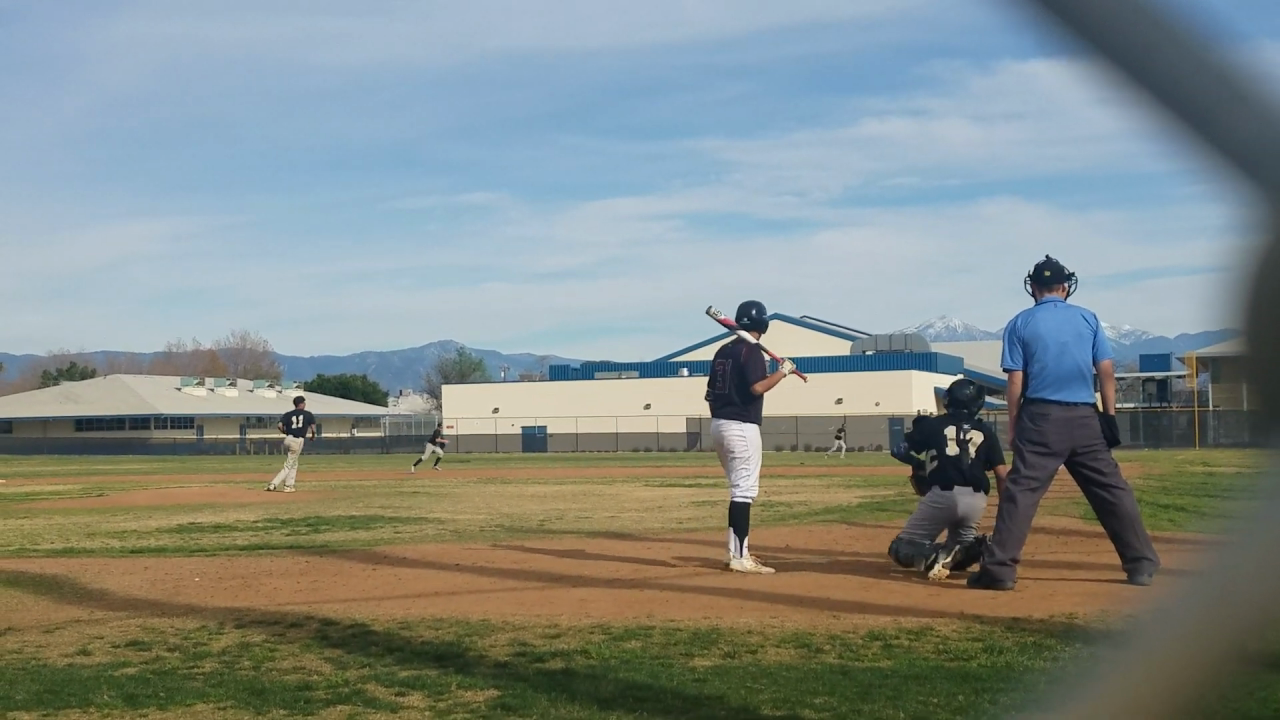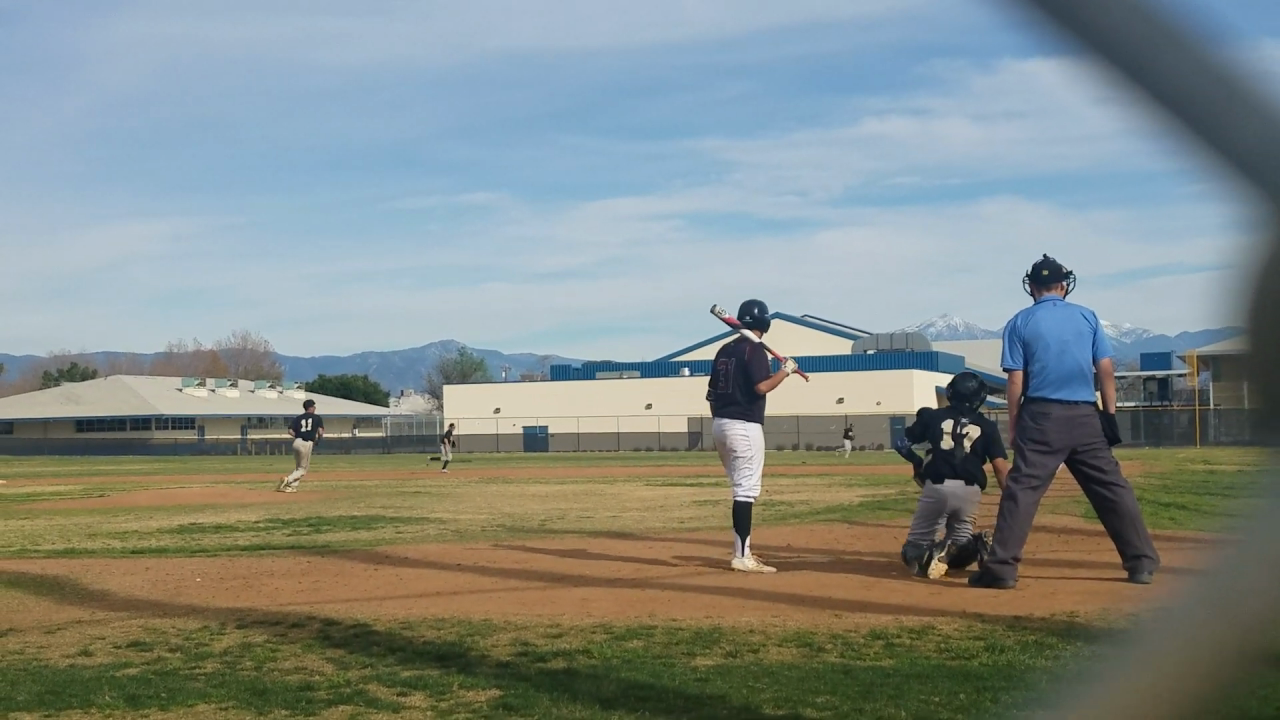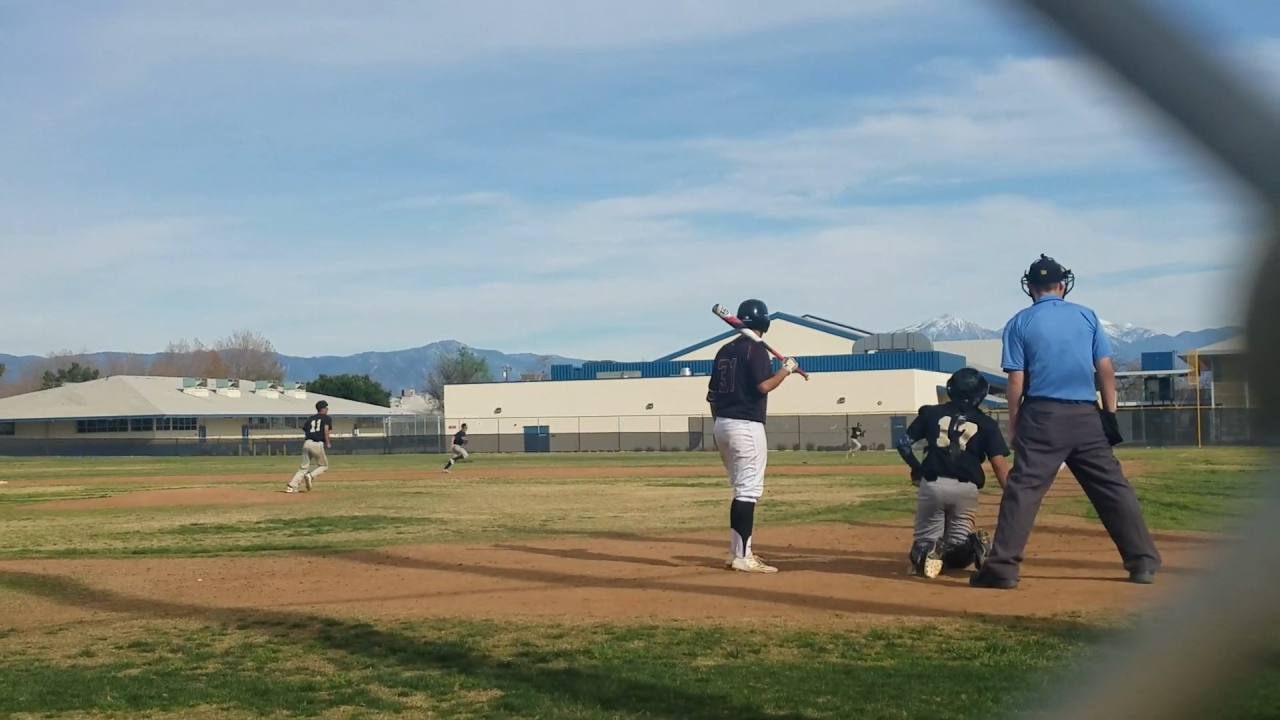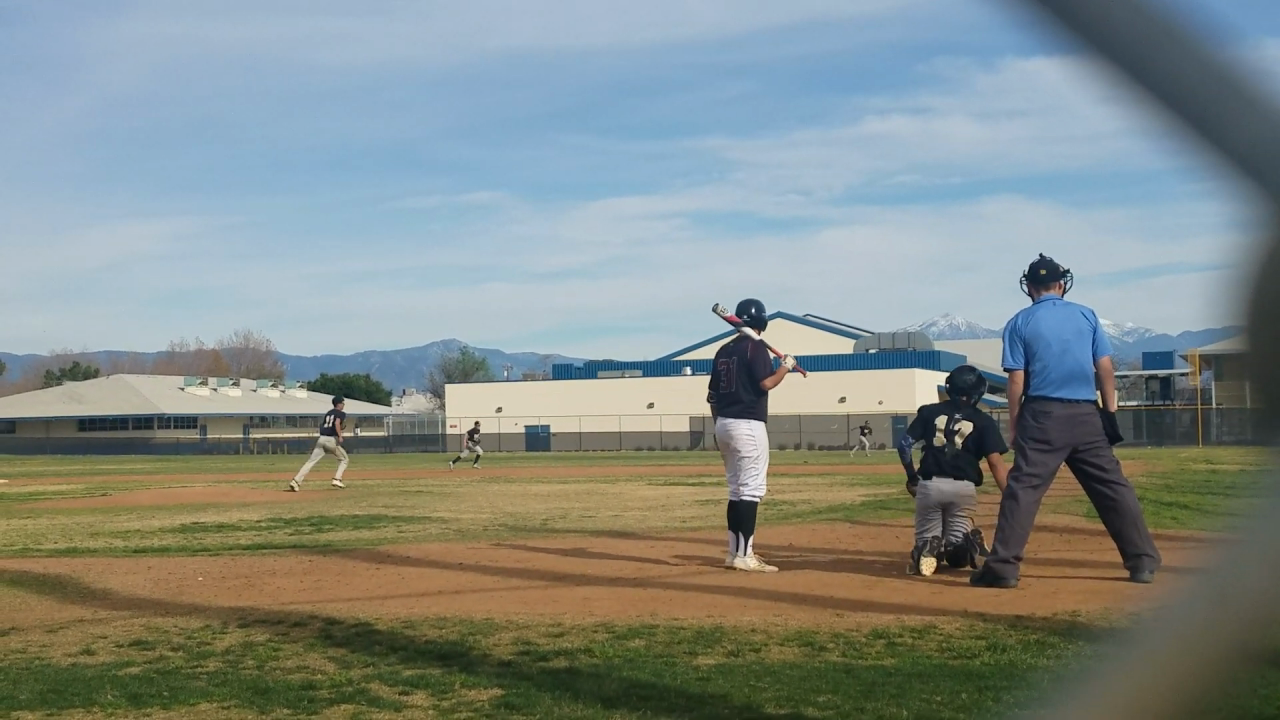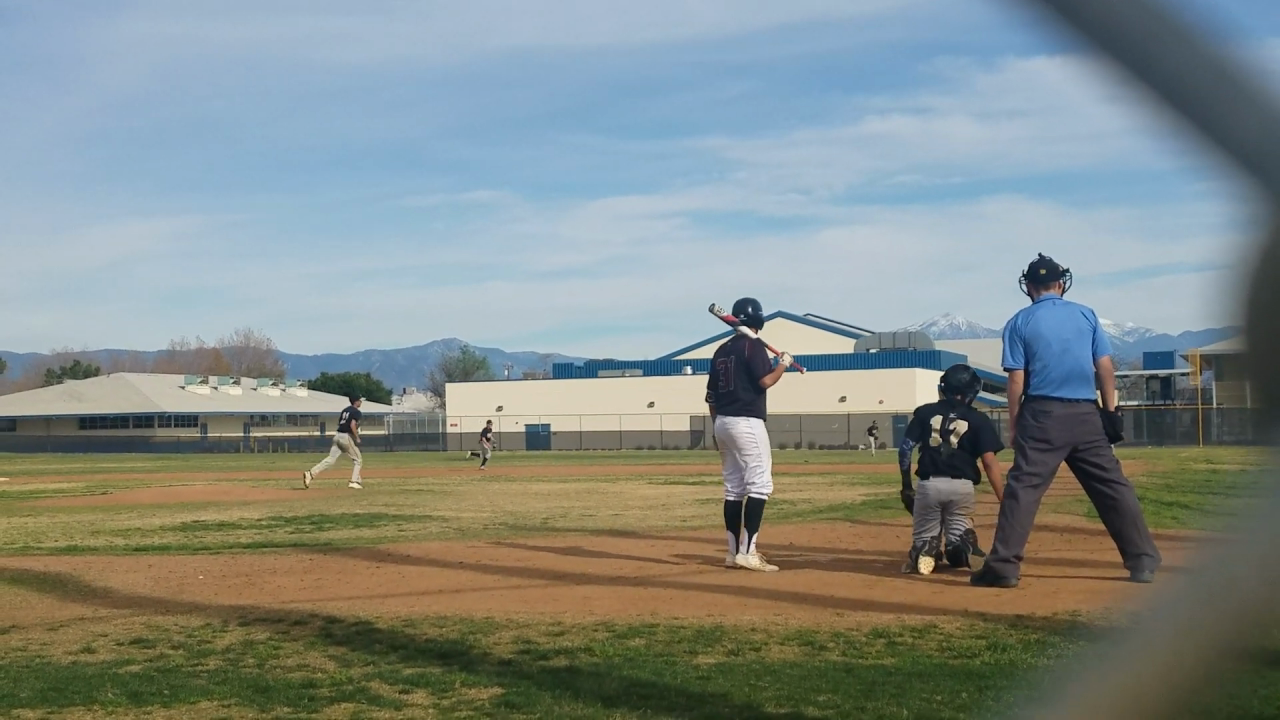
dt=0.1s
person 1, frame 1
left shoulder: (1020, 323)
right shoulder: (1088, 318)
left elbow: (1016, 381)
right elbow: (1106, 371)
left wrist: (1013, 426)
right wrist: (1109, 416)
left hip: (1040, 417)
right hip: (1085, 417)
left knee: (1021, 491)
right knee: (1111, 490)
left ankle: (999, 569)
right ankle: (1142, 565)
person 1, frame 2
left shoulder: (1020, 322)
right shoulder: (1088, 317)
left elbow: (1016, 381)
right elbow: (1106, 369)
left wrist: (1013, 426)
right wrist: (1109, 415)
left hip: (1041, 416)
right hip: (1086, 416)
left knee: (1023, 489)
right knee: (1112, 488)
left ankle: (1000, 568)
right ankle: (1142, 563)
person 1, frame 3
left shoulder: (1020, 323)
right shoulder: (1087, 316)
left elbow: (1016, 381)
right elbow: (1106, 369)
left wrist: (1014, 425)
right wrist: (1110, 414)
left hip: (1041, 416)
right hip: (1086, 415)
left knee: (1023, 489)
right knee: (1113, 488)
left ankle: (1002, 568)
right ankle: (1143, 563)
person 1, frame 4
left shoulder: (1020, 322)
right shoulder: (1087, 315)
left elbow: (1017, 380)
right elbow: (1105, 368)
left wrist: (1014, 426)
right wrist: (1109, 413)
left hip: (1042, 415)
right hip: (1087, 415)
left knee: (1024, 488)
right knee: (1113, 487)
left ankle: (1002, 567)
right ankle: (1144, 562)
person 1, frame 5
left shoulder: (1020, 322)
right shoulder: (1087, 315)
left elbow: (1016, 380)
right elbow: (1105, 367)
left wrist: (1014, 425)
right wrist: (1110, 412)
left hip: (1041, 415)
right hip: (1086, 414)
left knee: (1023, 487)
right knee: (1113, 486)
left ankle: (1003, 566)
right ankle: (1144, 561)
person 2, frame 1
left shoulder: (722, 351)
right shoulder: (750, 350)
left elbow: (710, 394)
right elbow: (757, 387)
right wrist: (783, 371)
left hip: (719, 425)
right hip: (741, 427)
left knee: (738, 488)
right knee: (744, 489)
left ankle: (733, 551)
right ankle: (741, 557)
person 2, frame 2
left shoulder: (724, 351)
right shoulder: (753, 349)
left elbow: (711, 394)
right elbow: (762, 387)
right wrist: (786, 370)
left hip: (721, 425)
right hip: (743, 426)
left knee: (741, 488)
right knee: (747, 489)
left ankle: (739, 552)
right ankle: (743, 557)
person 2, frame 3
left shoulder: (724, 351)
right shoulder: (755, 348)
left elbow: (712, 395)
right elbow: (764, 386)
right wrist: (787, 368)
left hip: (722, 425)
right hip: (745, 426)
left knee: (740, 489)
right knee: (748, 489)
left ankle: (736, 553)
right ankle: (744, 556)
person 2, frame 4
left shoulder: (723, 351)
right shoulder: (755, 347)
left elbow: (712, 396)
right elbow: (766, 383)
right wrist: (786, 366)
left hip: (724, 424)
right hip: (748, 425)
left knee: (736, 490)
right knee: (753, 488)
left ankle: (735, 553)
right ankle: (746, 555)
person 2, frame 5
left shoulder: (721, 351)
right shoulder: (753, 345)
left elbow: (711, 395)
right elbow: (765, 381)
right wrist: (783, 363)
left hip: (723, 423)
right hip: (747, 423)
left knee: (733, 489)
right knee: (760, 485)
left ankle: (734, 552)
right ankle: (748, 552)
person 3, frame 1
left shoulder: (932, 424)
right shoulder: (986, 431)
left elbow: (898, 451)
right elbow: (1002, 476)
left wrist: (918, 464)
left hip: (943, 495)
right hip: (976, 500)
left knee: (900, 549)
right knee: (957, 556)
left ankle: (935, 553)
right ankle: (975, 548)
person 3, frame 2
left shoulder: (932, 416)
right shoulder: (986, 426)
left elbow: (901, 445)
right elbow: (1001, 469)
left wrist: (919, 464)
left hip: (937, 488)
right hip: (970, 491)
left knee: (913, 551)
right knee: (957, 557)
left ankle: (932, 551)
right ankle: (976, 547)
person 3, frame 3
left shoulder: (932, 413)
right shoulder: (986, 423)
left elbow: (903, 443)
right elbow: (1000, 466)
left wrist: (916, 468)
left hip: (933, 485)
right hip: (967, 488)
left knee: (922, 547)
right knee: (956, 556)
left ankle: (930, 551)
right ankle: (972, 546)
person 3, frame 4
left shoulder: (929, 412)
right shoulder: (983, 421)
left elbow: (905, 445)
right elbow: (996, 464)
left wrist: (911, 476)
left hip: (930, 484)
right hip: (964, 488)
left knee: (924, 542)
right knee: (957, 556)
left ankle: (927, 548)
right ankle: (969, 545)
person 3, frame 5
left shoulder: (926, 412)
right shoulder: (979, 420)
left elbow: (905, 448)
right elbow: (989, 463)
left wrist: (906, 484)
left hip: (929, 484)
right hip: (962, 487)
left knee: (922, 543)
right knee: (956, 555)
left ankle: (926, 548)
right ankle: (965, 544)
